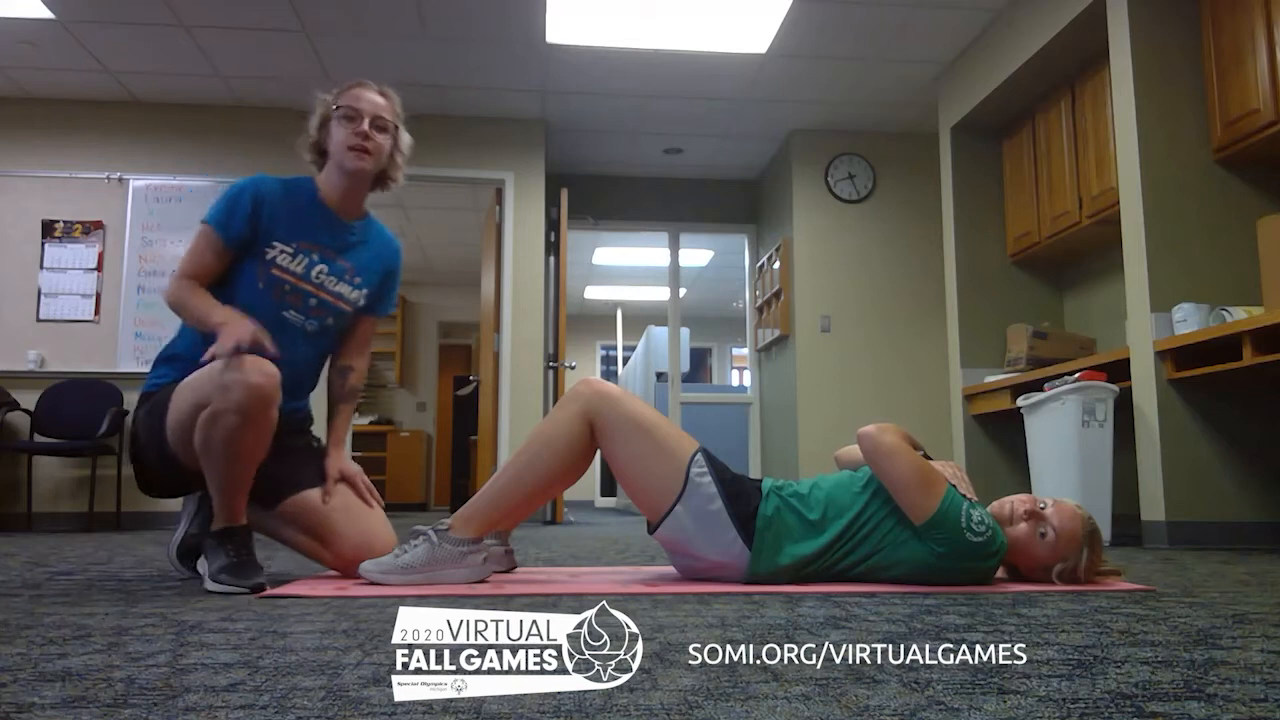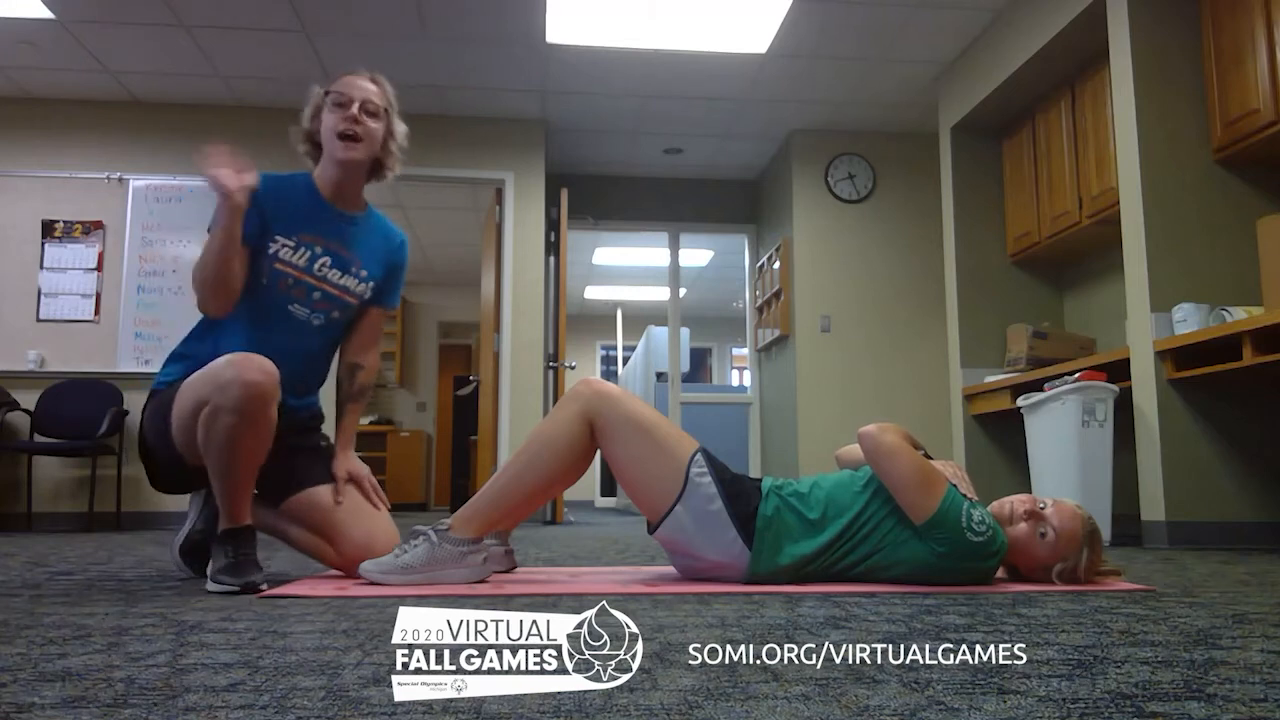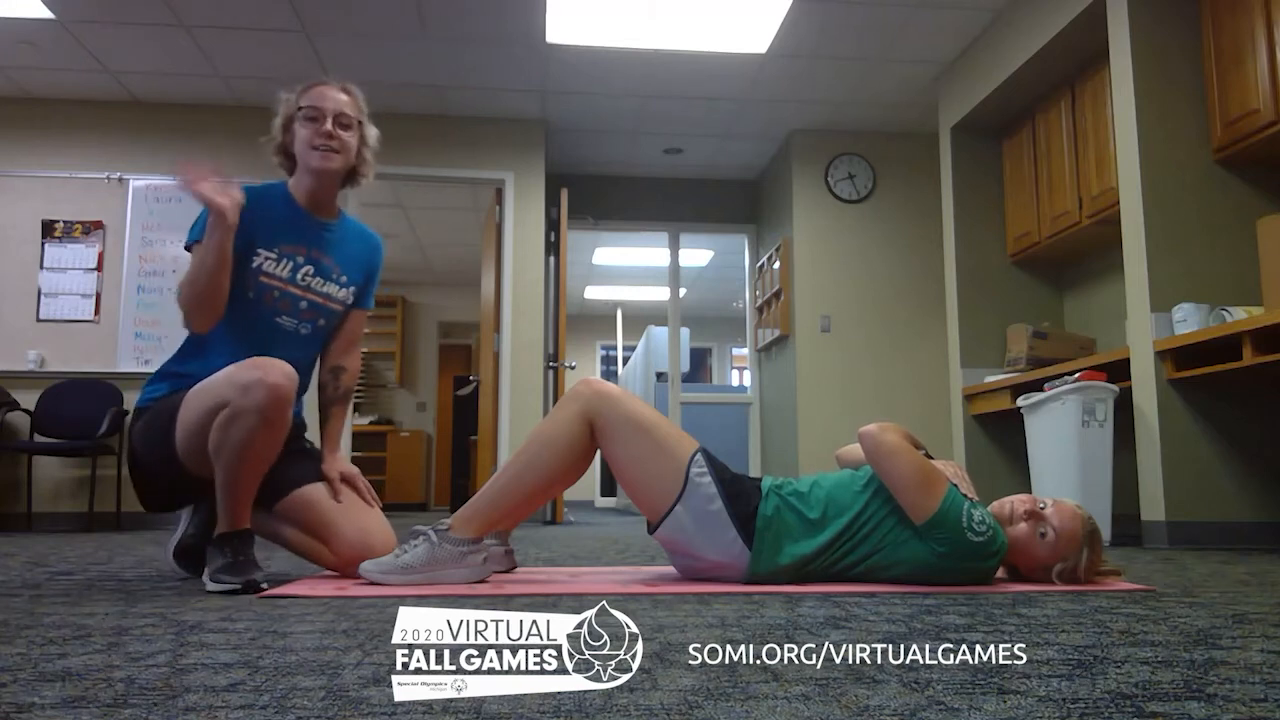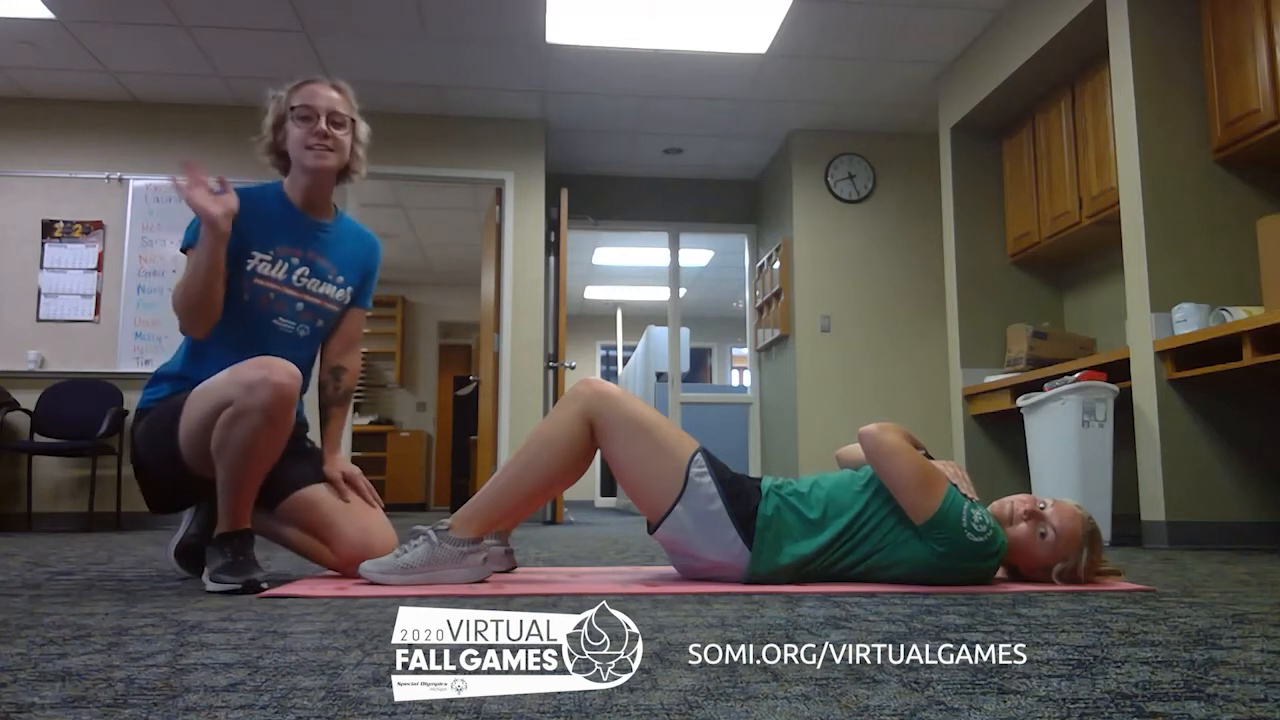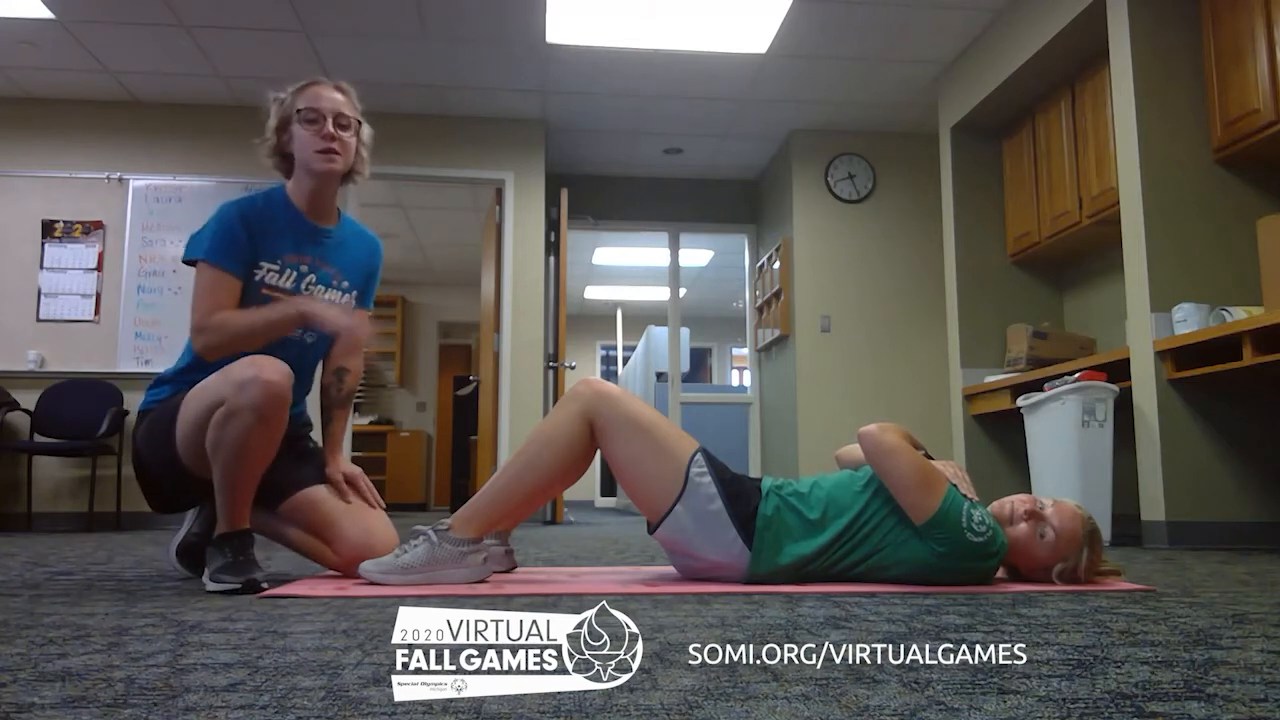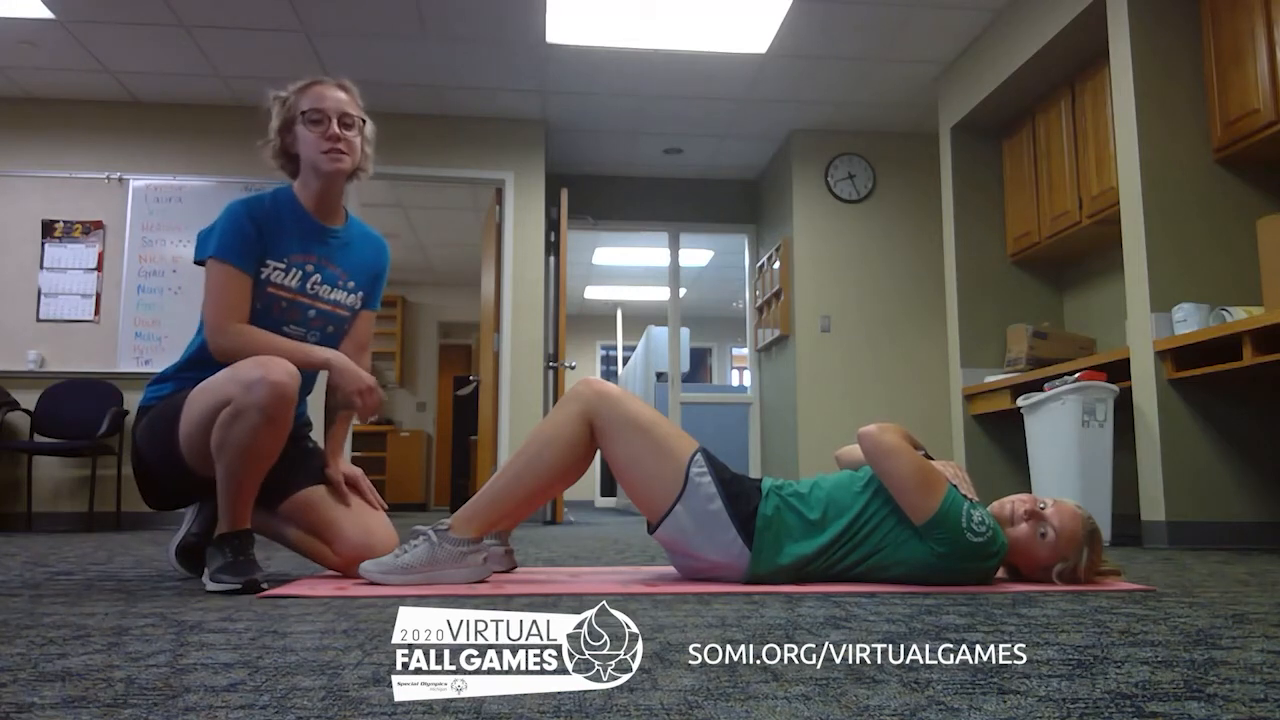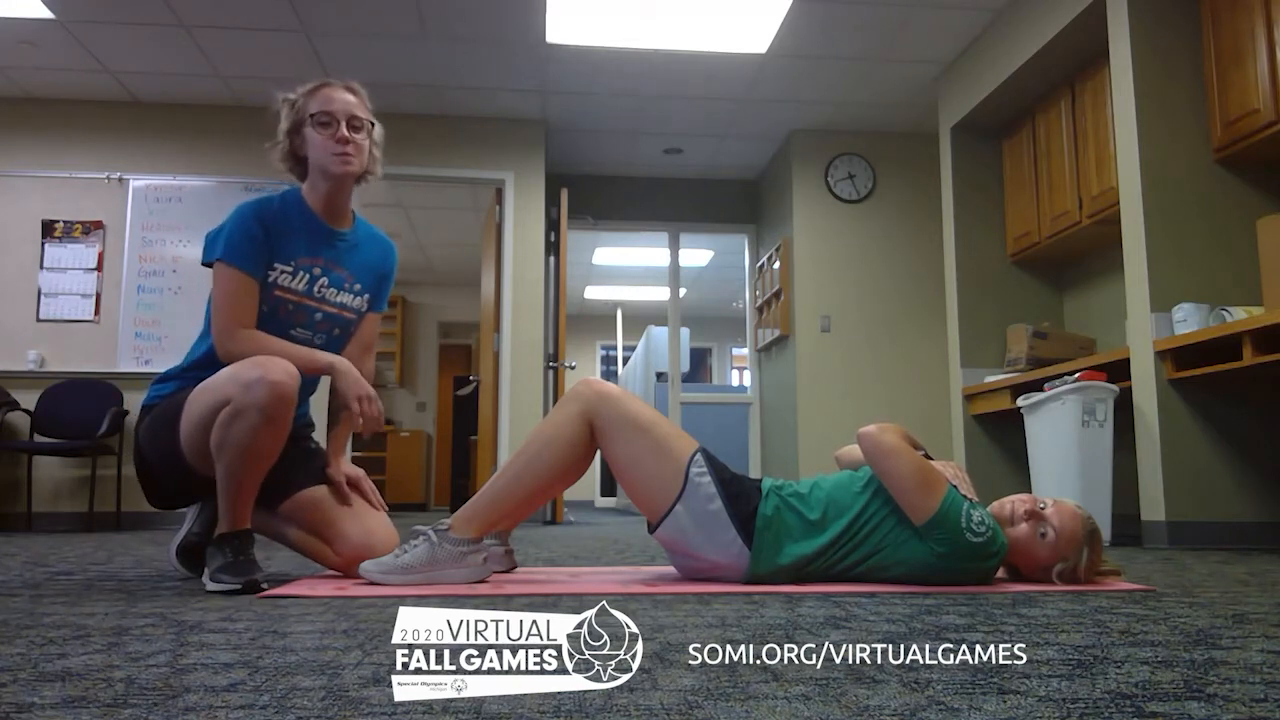
dt=0.3s
person 1, frame 1
left shoulder: (970, 539)
right shoulder: (970, 530)
left elbow: (875, 437)
right elbow: (853, 460)
left wrist: (929, 468)
right wrist: (933, 468)
left hip: (739, 531)
right hip: (746, 527)
left knee: (594, 396)
right knee: (601, 408)
left ankle: (457, 542)
right ankle: (476, 540)
person 1, frame 2
left shoulder: (971, 537)
right shoulder: (968, 533)
left elbow: (874, 438)
right elbow: (853, 459)
left wrist: (924, 461)
right wrist: (930, 467)
left hip: (740, 531)
right hip: (746, 528)
left knee: (593, 396)
right knee: (599, 411)
left ankle: (455, 542)
right ankle: (478, 541)
person 1, frame 3
left shoulder: (970, 538)
right shoulder: (968, 526)
left elbow: (876, 437)
right elbow: (853, 459)
left wrist: (925, 464)
right wrist: (932, 466)
left hip: (740, 530)
right hip: (745, 526)
left knee: (593, 396)
right knee: (601, 408)
left ankle: (455, 542)
right ankle: (474, 541)
person 1, frame 4
left shoulder: (971, 537)
right shoulder: (972, 532)
left elbow: (874, 437)
right elbow: (853, 459)
left wrist: (926, 462)
right wrist: (930, 465)
left hip: (739, 531)
right hip: (745, 529)
left knee: (593, 395)
right knee: (599, 410)
left ankle: (455, 542)
right ankle: (477, 540)
person 1, frame 5
left shoulder: (971, 539)
right shoulder: (968, 529)
left elbow: (874, 437)
right elbow: (851, 459)
left wrist: (927, 464)
right wrist: (933, 465)
left hip: (740, 530)
right hip: (745, 526)
left knee: (592, 396)
right knee: (601, 407)
left ankle: (456, 542)
right ankle: (479, 540)
person 1, frame 6
left shoulder: (970, 537)
right shoulder: (969, 530)
left elbow: (875, 437)
right elbow: (853, 460)
left wrist: (922, 461)
right wrist: (931, 464)
left hip: (740, 530)
right hip: (746, 528)
left knee: (593, 396)
right knee: (599, 410)
left ankle: (455, 541)
right ankle: (472, 540)
person 1, frame 7
left shoulder: (970, 539)
right shoulder: (968, 533)
left elbow: (874, 438)
right elbow: (852, 460)
left wrist: (925, 462)
right wrist: (931, 465)
left hip: (739, 529)
right hip: (744, 527)
left knee: (593, 397)
right knee: (601, 409)
left ankle: (454, 542)
right ankle: (476, 541)
person 2, frame 1
left shoulder: (383, 253)
right shoulder: (259, 198)
left elbow: (351, 359)
right elbow: (182, 288)
left wrist: (337, 449)
right wrist: (227, 319)
left hip: (282, 427)
right hip: (185, 404)
left knee: (373, 554)
right knee: (253, 378)
left ankle: (228, 507)
right ankle: (226, 530)
person 2, frame 2
left shoulder: (388, 244)
right shoulder: (263, 195)
left elbow: (361, 354)
right elbow: (214, 303)
left wrist: (345, 449)
right wrist: (233, 208)
left hip: (290, 422)
right hip: (195, 398)
left knee: (373, 551)
right knee: (250, 374)
left ankle: (234, 505)
right ankle: (230, 530)
person 2, frame 3
left shoulder: (364, 248)
right shoulder: (245, 208)
left elbow: (343, 358)
right elbow: (199, 320)
left wrist: (331, 451)
right wrist: (222, 223)
left hip: (275, 435)
right hip: (176, 416)
left knee: (371, 551)
right knee: (269, 378)
left ankle: (220, 511)
right ankle: (226, 536)
person 2, frame 4
left shoulder: (361, 246)
right shoulder: (240, 208)
left elbow: (342, 358)
right elbow: (194, 323)
left wrist: (331, 452)
right wrist: (215, 229)
left hip: (277, 435)
right hip: (180, 417)
left knee: (372, 551)
right knee: (273, 378)
left ankle: (223, 510)
right ankle: (227, 534)
person 2, frame 5
left shoulder: (364, 249)
right shoulder: (241, 218)
left elbow: (347, 361)
right elbow: (208, 336)
left wrist: (335, 453)
right wrist: (308, 311)
left hip: (280, 434)
right hip: (182, 421)
left knee: (374, 550)
right knee: (266, 376)
left ankle: (223, 513)
right ankle: (228, 537)
person 2, frame 6
left shoulder: (371, 249)
right shoulder: (248, 218)
left elbow: (354, 362)
right elbow: (223, 335)
left wrist: (335, 455)
right wrist: (327, 357)
left hip: (280, 436)
right hip: (181, 419)
left knee: (372, 549)
right knee: (273, 377)
left ankle: (219, 510)
right ankle: (227, 534)
person 2, frame 7
left shoulder: (378, 252)
right shoulder: (257, 219)
left elbow: (358, 365)
right elbow: (230, 339)
left wrist: (336, 456)
right wrist: (331, 363)
left hip: (282, 435)
right hip: (183, 419)
left knee: (372, 550)
right knee: (271, 378)
left ankle: (222, 510)
right ankle: (227, 536)
